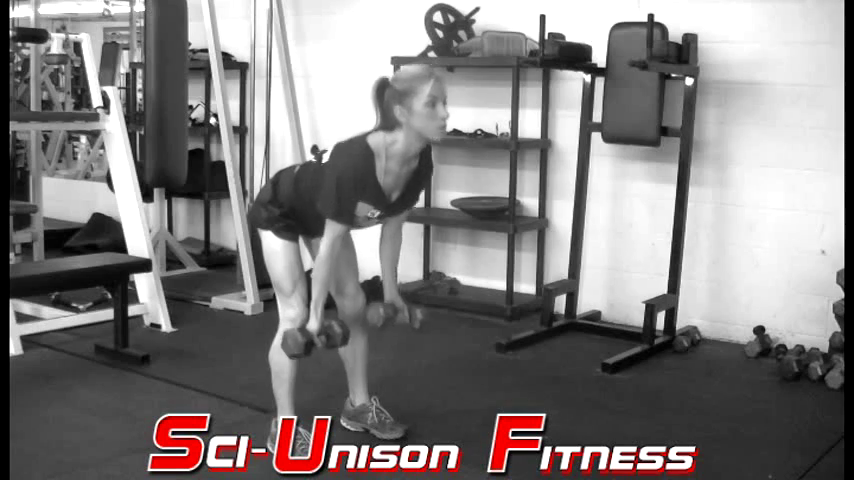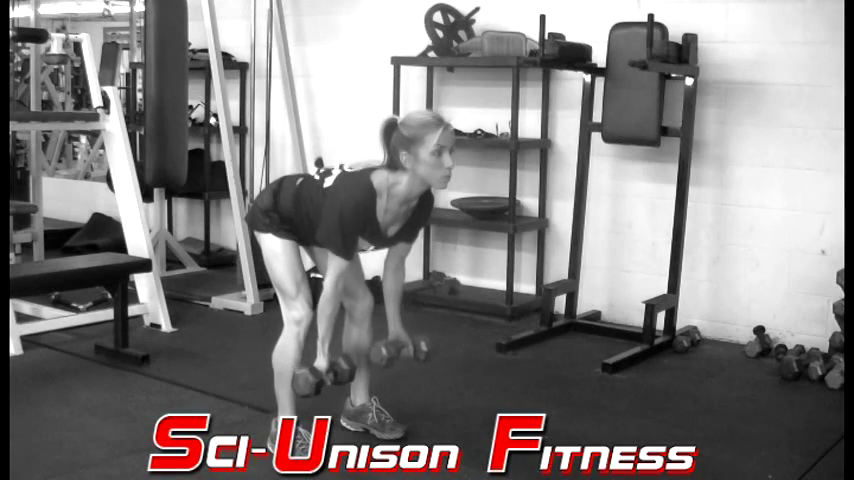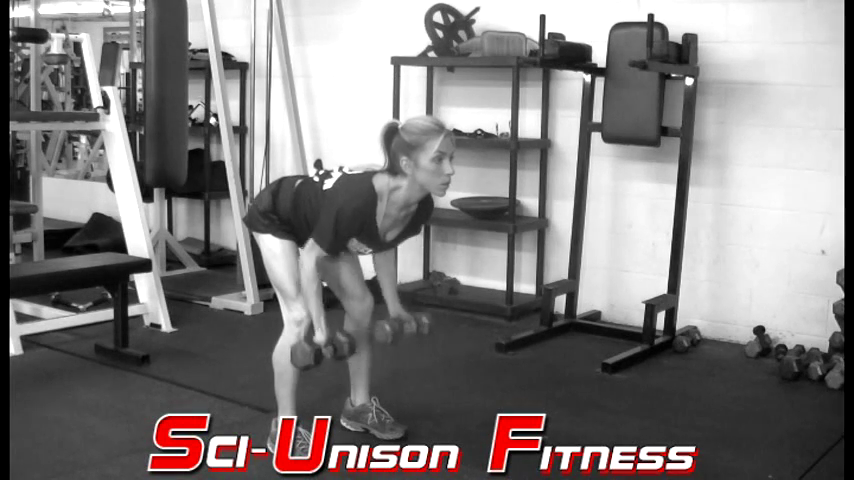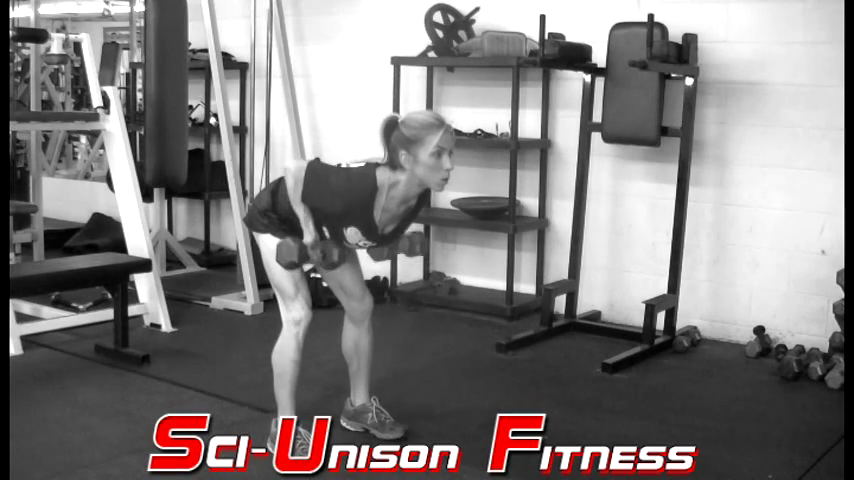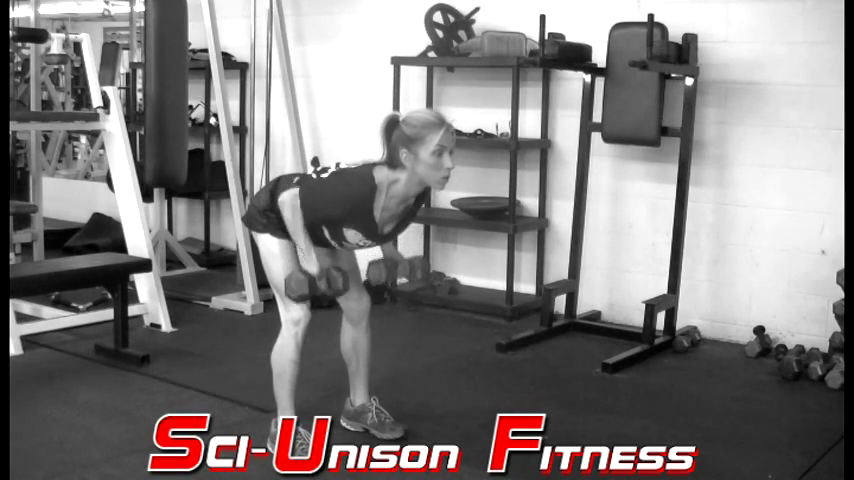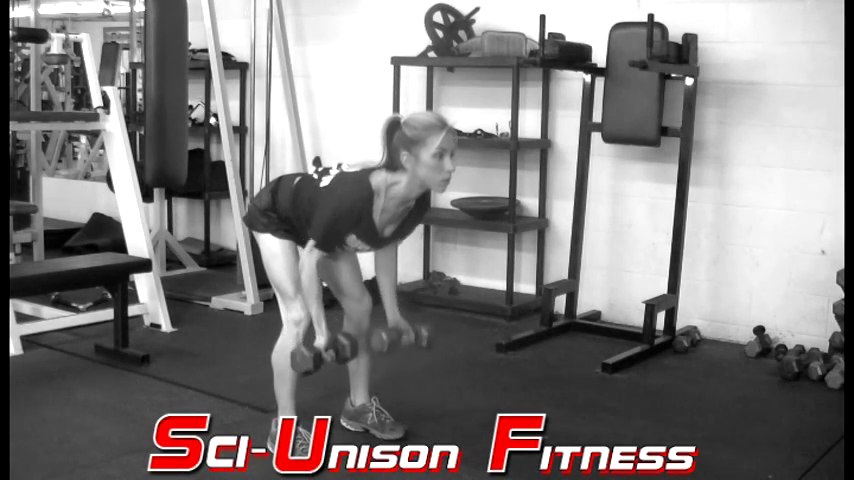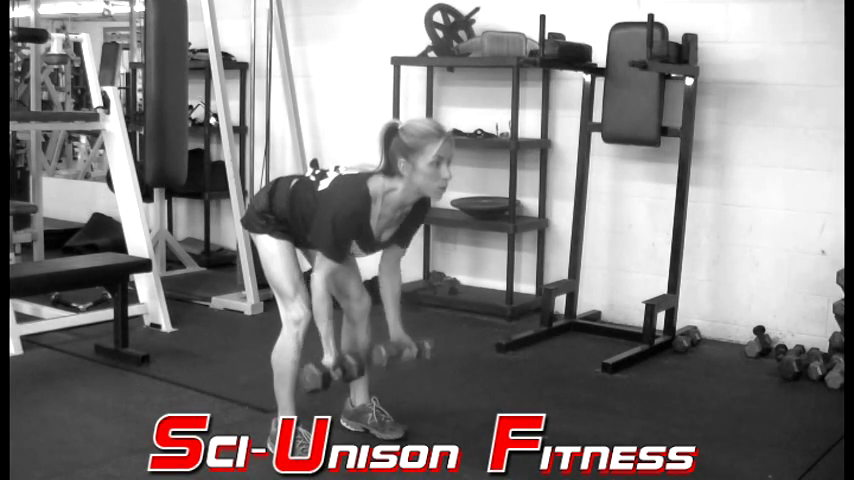
dt=0.5s
person 1, frame 1
left shoulder: (420, 164)
right shoulder: (354, 161)
left elbow: (392, 227)
right elbow: (331, 241)
left wrist: (390, 289)
right wrist: (316, 313)
left hip: (324, 216)
right hip: (280, 212)
left knee: (354, 304)
right knee: (294, 312)
left ankle: (359, 405)
right ankle: (283, 426)
person 1, frame 2
left shoulder: (420, 203)
right shoulder: (356, 197)
left elbow: (394, 264)
right elbow: (335, 279)
left wrist: (395, 325)
right wrist: (323, 351)
left hip: (317, 219)
right hip: (277, 217)
left knee: (361, 304)
right knee: (299, 314)
left ankle: (359, 406)
person 1, frame 3
left shoulder: (421, 206)
right shoulder: (358, 200)
left elbow: (383, 250)
right elbow: (311, 259)
left wrist: (394, 306)
right wrist: (320, 329)
left hip: (319, 221)
right hip: (277, 218)
left knee: (361, 304)
right knee: (299, 315)
left ankle: (359, 405)
person 1, frame 4
left shoulder: (417, 195)
right shoulder: (359, 187)
right elbow: (294, 171)
left wrist: (385, 236)
right wrist: (307, 229)
left hip: (326, 223)
right hip: (277, 216)
left knee: (360, 305)
right knee: (298, 315)
left ankle: (359, 406)
right ankle: (283, 428)
person 1, frame 5
left shoulder: (416, 194)
right shoulder: (358, 187)
right elbow: (288, 200)
left wrist: (389, 250)
right wrist: (309, 261)
left hip: (322, 225)
right hip: (276, 217)
left knee: (358, 306)
right knee: (297, 315)
left ankle: (359, 406)
person 1, frame 6
left shoulder: (417, 201)
right shoulder: (354, 196)
left elbow: (385, 251)
right elbow: (310, 260)
left wrist: (393, 314)
right wrist: (321, 331)
left hip: (318, 220)
right hip: (276, 217)
left knee: (359, 305)
right knee: (298, 315)
left ankle: (359, 406)
person 1, frame 7
left shoulder: (416, 205)
right shoulder: (351, 201)
left elbow: (390, 266)
right elbow: (323, 277)
left wrist: (396, 330)
right wrist: (329, 350)
left hip: (316, 224)
right hip: (273, 218)
left knee: (360, 305)
right knee: (297, 314)
left ankle: (359, 405)
